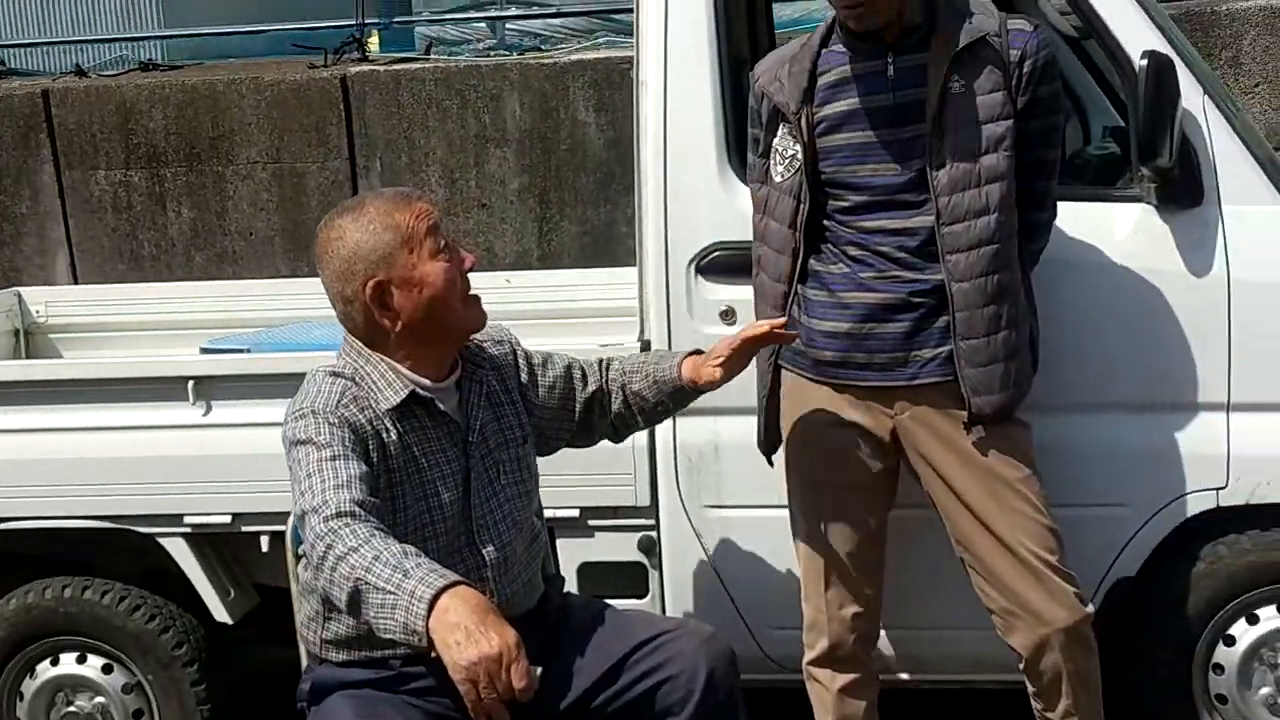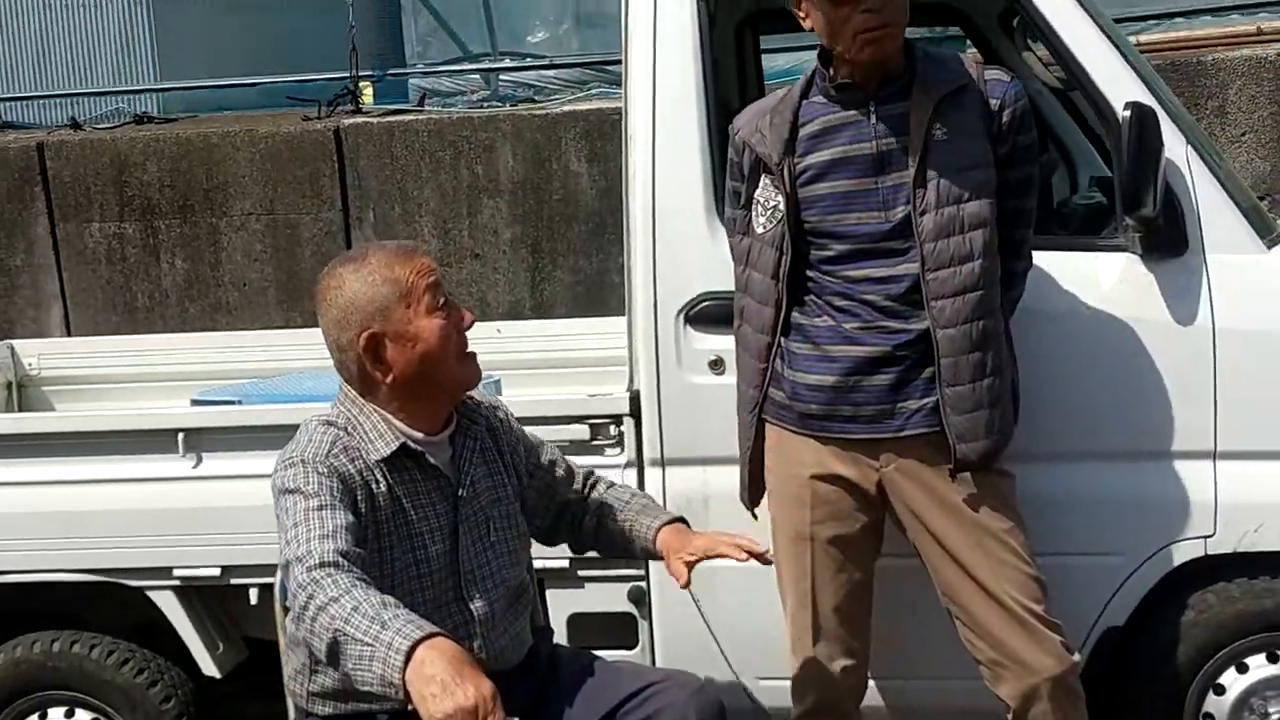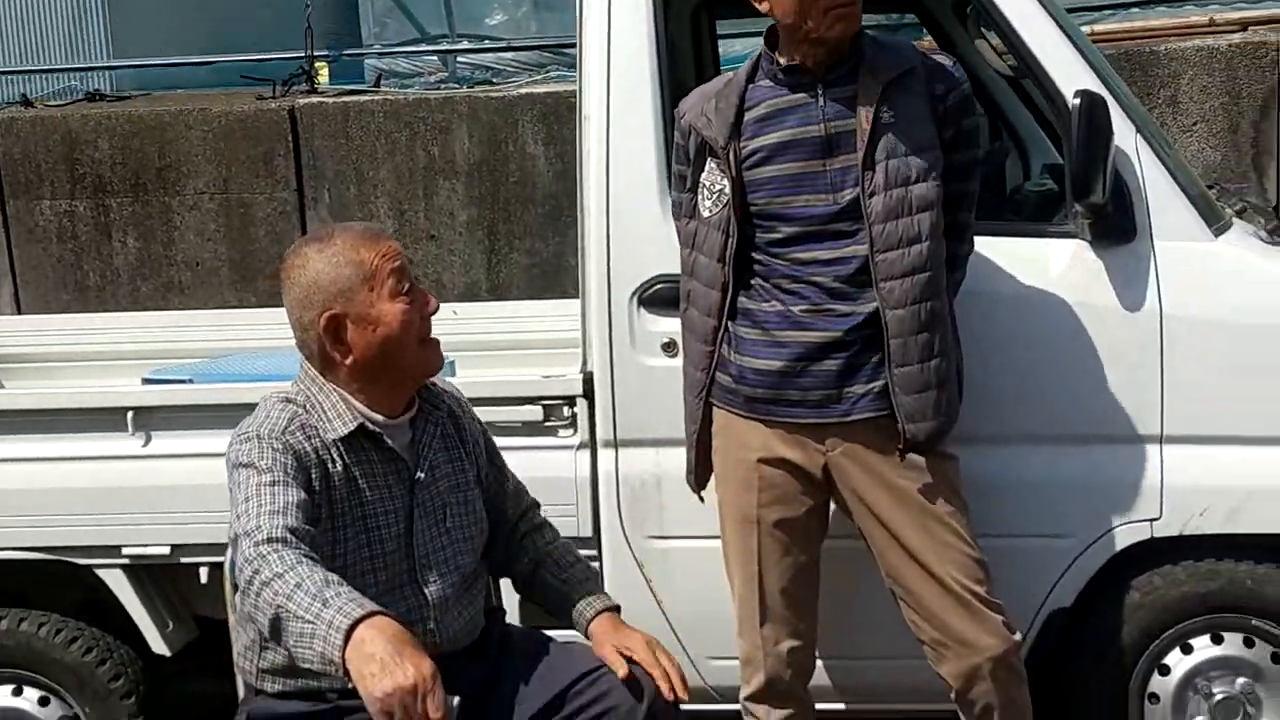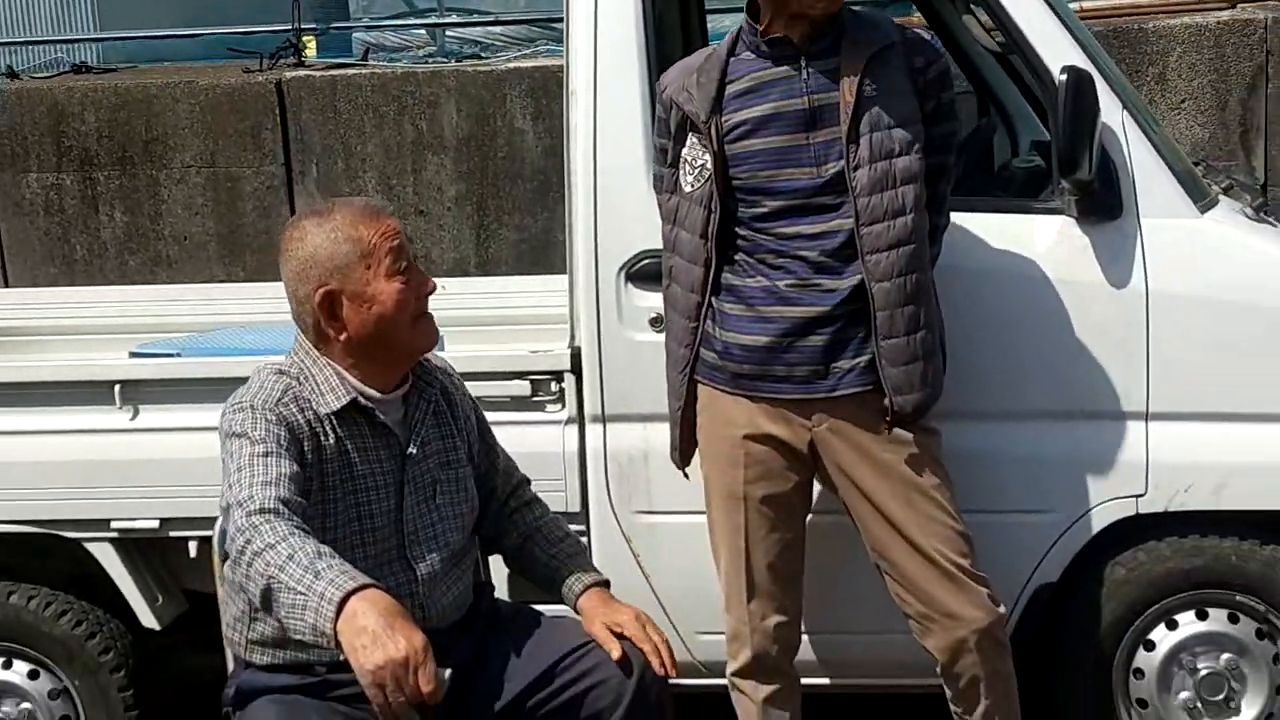
dt=0.3s
person 1, frame 1
right shoulder: (782, 82)
left elbow: (1031, 215)
left wrist: (979, 322)
left hip: (958, 378)
right hip: (824, 385)
left knee: (1052, 618)
right knee: (836, 633)
person 1, frame 2
left shoulder: (988, 101)
right shoulder: (763, 133)
left elbow: (1007, 264)
left wrist: (961, 361)
left hip: (942, 432)
right hip: (808, 436)
person 1, frame 3
left shoulder: (930, 88)
right shoulder: (711, 117)
left elbow: (948, 243)
left wrist: (903, 345)
left hip: (887, 413)
right hip: (755, 419)
left knee: (981, 648)
person 1, frame 4
left shoulder: (909, 61)
right shoulder: (691, 91)
left elbow: (928, 216)
left wrist: (884, 313)
left hip: (870, 389)
right hip: (740, 394)
left knee: (966, 620)
right knee: (758, 641)
person 2, frame 1
left shoulder: (497, 363)
right shoulder: (328, 414)
left elbow: (595, 390)
right elbow: (341, 540)
left wrist: (692, 372)
right wrist: (444, 603)
left hip: (531, 632)
left knee: (702, 663)
person 2, frame 2
left shoulder: (488, 426)
right shoulder: (318, 462)
left elbow: (578, 499)
right elbow: (323, 589)
left wrist: (666, 529)
right wrist: (421, 655)
person 2, frame 3
left shoulder: (447, 413)
right shoulder: (275, 441)
left elbow: (521, 532)
right elbow: (270, 565)
left wrist: (599, 614)
right wrist: (364, 634)
left hip: (470, 667)
person 2, frame 4
left shoulder: (440, 388)
right shoulder: (267, 413)
left elbow: (510, 507)
right elbow: (261, 535)
left wrist: (588, 591)
right wrist: (355, 606)
left hip: (459, 642)
left knee: (630, 670)
